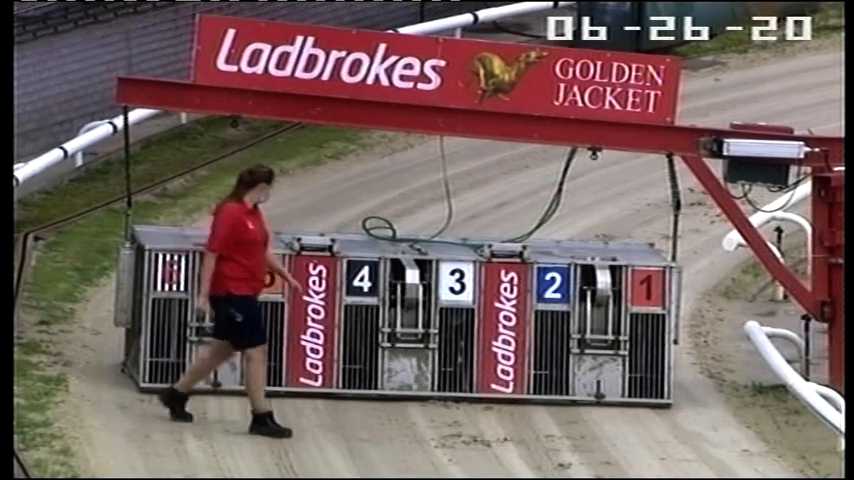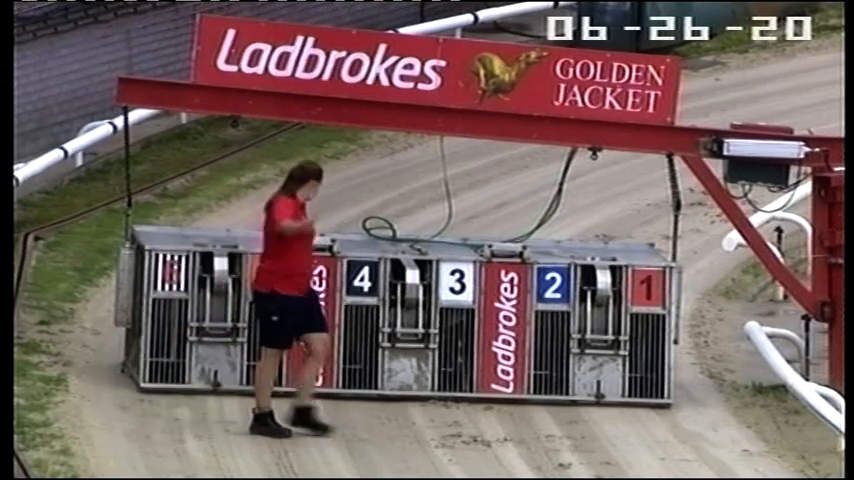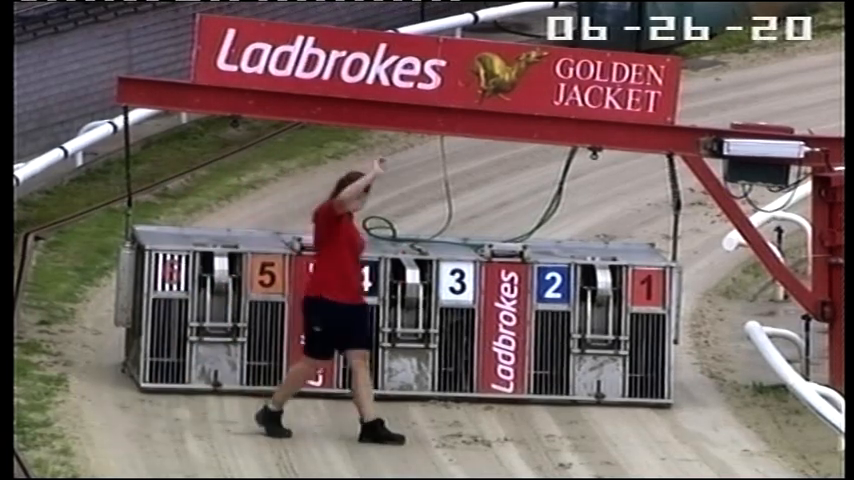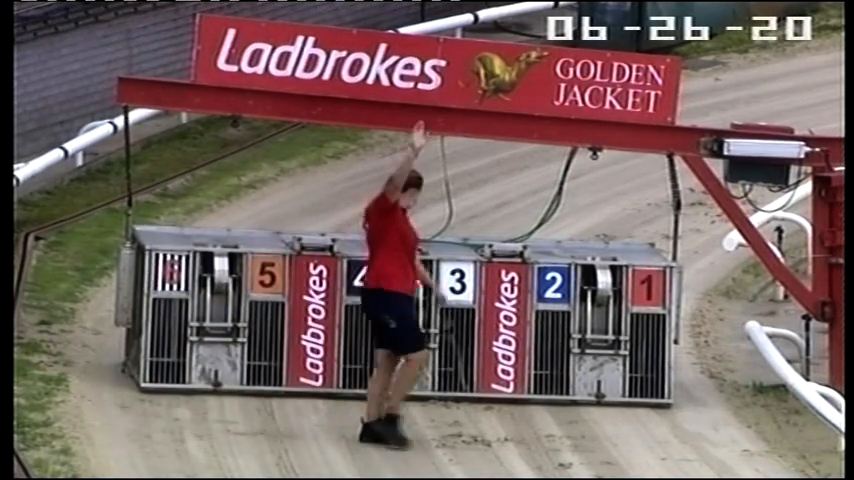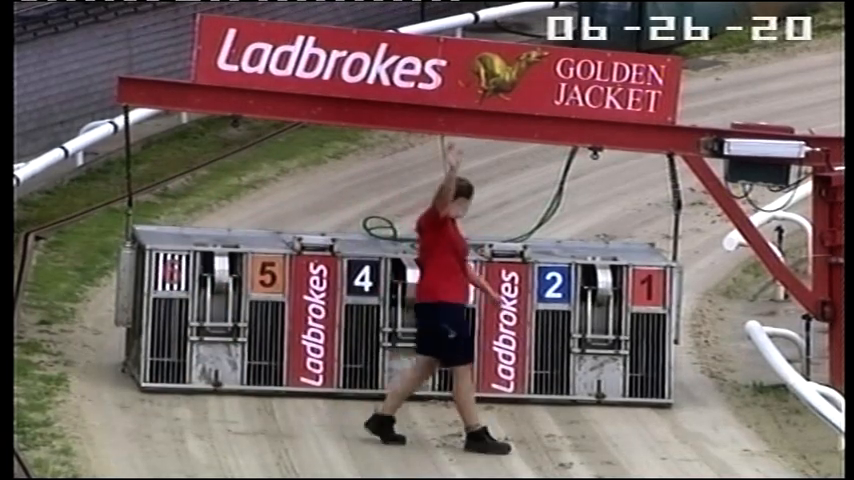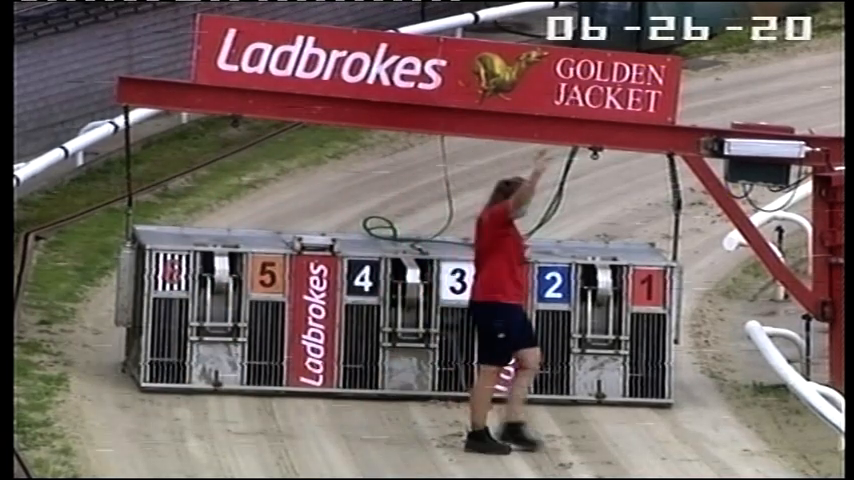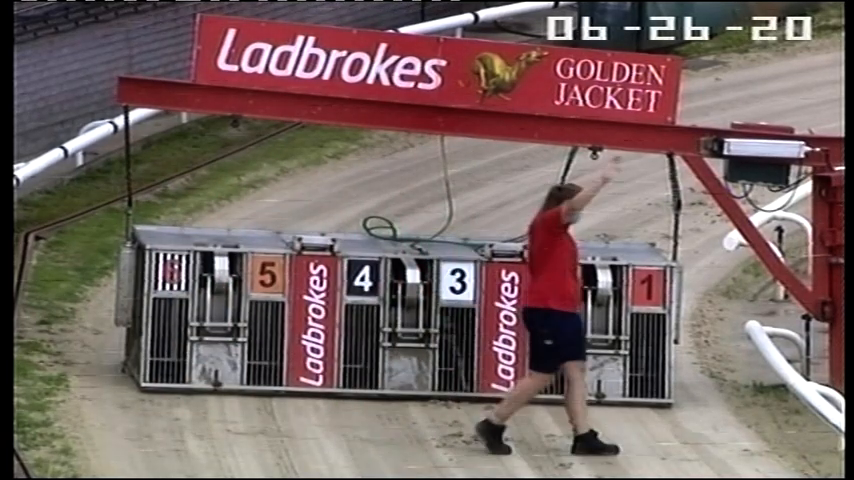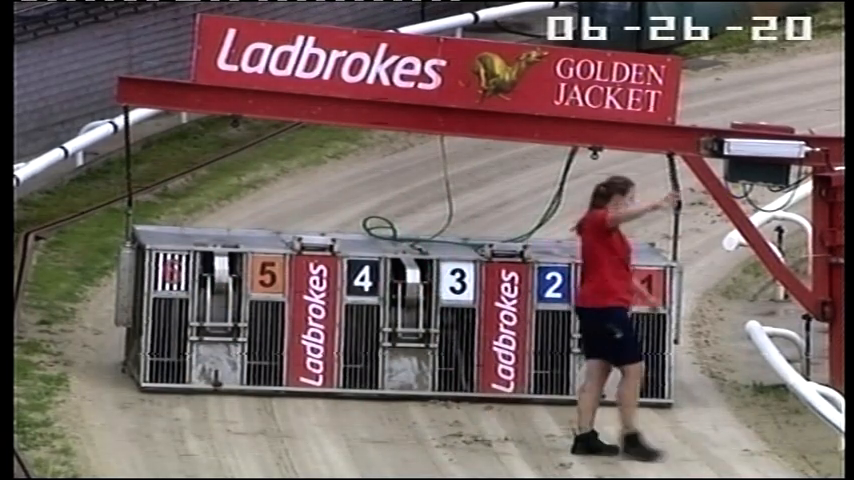
dt=0.3s
person 1, frame 1
left shoulder: (255, 213)
right shoulder: (230, 213)
left elbow: (264, 251)
right elbow: (211, 254)
left wrist: (287, 276)
right wrist: (203, 294)
left hip: (247, 294)
right hip: (233, 295)
left knee: (221, 351)
right knee: (257, 353)
left ankle: (176, 393)
right ankle: (262, 418)
person 1, frame 2
left shoulder: (298, 207)
right shoulder: (283, 205)
right elbow: (285, 226)
right wrist: (301, 226)
left hip: (299, 291)
right hip: (275, 291)
left knee: (320, 346)
right knee: (273, 353)
left ankle: (303, 410)
right ankle: (262, 417)
person 1, frame 3
left shoulder: (347, 221)
right shoulder: (329, 216)
right elbow: (344, 196)
right wrist: (372, 175)
left hip: (352, 301)
right hip: (327, 301)
left knee: (361, 363)
right knee: (312, 365)
left ankle: (371, 426)
right ankle: (271, 413)
person 1, frame 4
left shoulder: (399, 217)
right shoulder: (382, 209)
left elbow: (409, 258)
right elbow: (396, 181)
left wrist: (431, 284)
right wrist: (413, 152)
left hip: (398, 296)
right hip: (383, 295)
left knee: (387, 363)
right knee: (416, 357)
left ankle: (372, 424)
right ankle: (386, 419)
person 1, frame 5
left shoulder: (447, 226)
right shoulder: (434, 220)
left elbow: (460, 265)
right elbow: (444, 198)
left wrist: (486, 289)
right wrist: (451, 171)
left hip: (446, 304)
right hip: (441, 305)
left knee: (423, 368)
right knee: (463, 369)
left ankle: (382, 419)
right ankle: (477, 436)
person 1, frame 6
left shoulder: (503, 225)
right shoulder: (495, 217)
right elbow: (519, 199)
right wrist: (535, 175)
left hip: (507, 304)
right hip: (494, 304)
left knee: (530, 362)
right knee: (491, 370)
left ankle: (513, 426)
right ankle: (477, 435)
person 1, frame 7
left shoulder: (556, 230)
right shoulder: (548, 224)
right elbow: (575, 203)
right wrist: (603, 180)
left hip: (564, 312)
right hip: (550, 312)
left knee: (575, 374)
right knee: (539, 377)
left ankle: (585, 438)
right ankle: (492, 426)
person 1, frame 8
left shoulder: (608, 230)
right shoulder: (596, 221)
left elbow: (620, 272)
right elbow: (622, 215)
left wrist: (645, 295)
right wrist: (656, 205)
left hip: (603, 308)
right hip: (604, 308)
left knee: (597, 372)
right knee: (633, 369)
left ankle: (584, 437)
right ankle: (630, 437)
